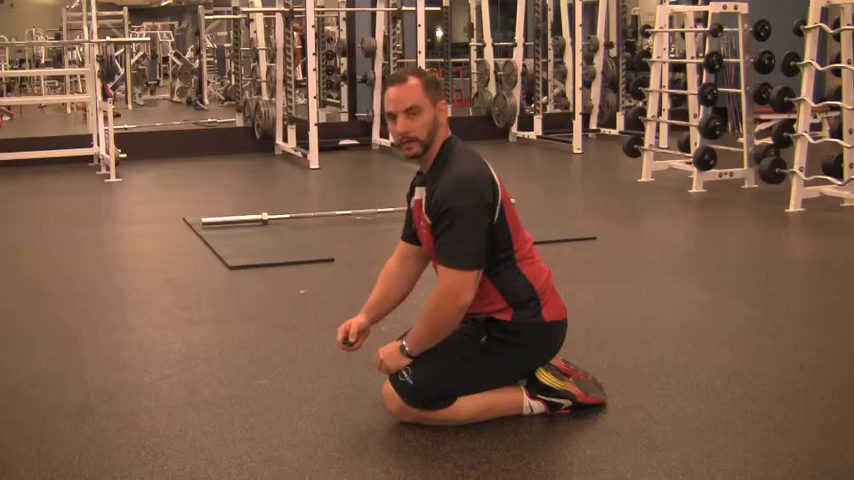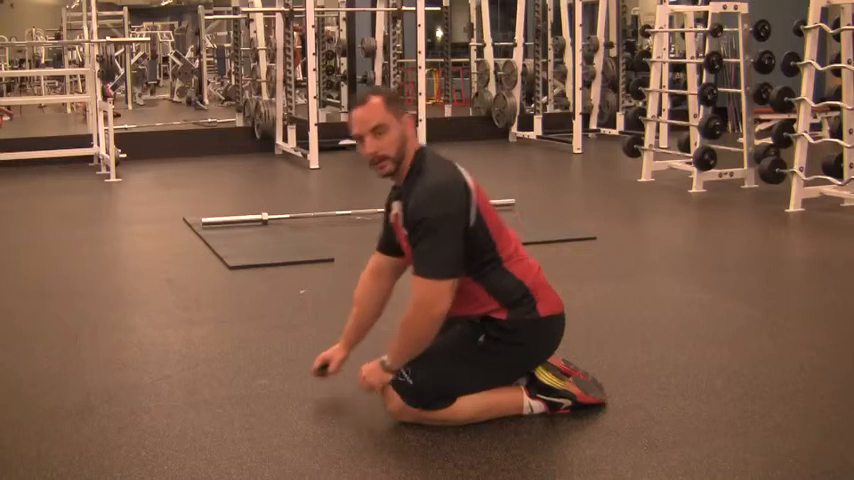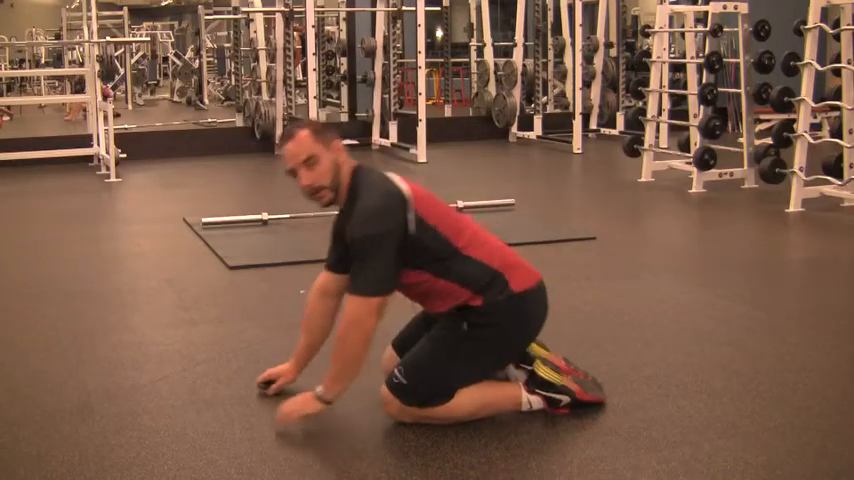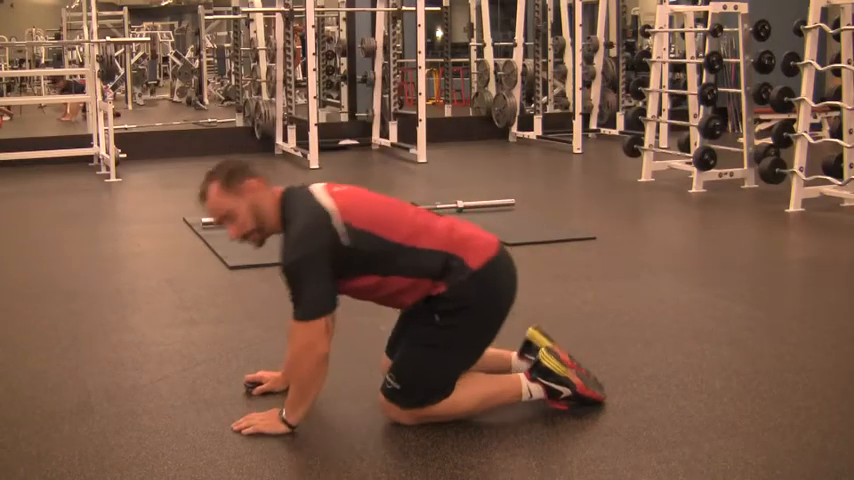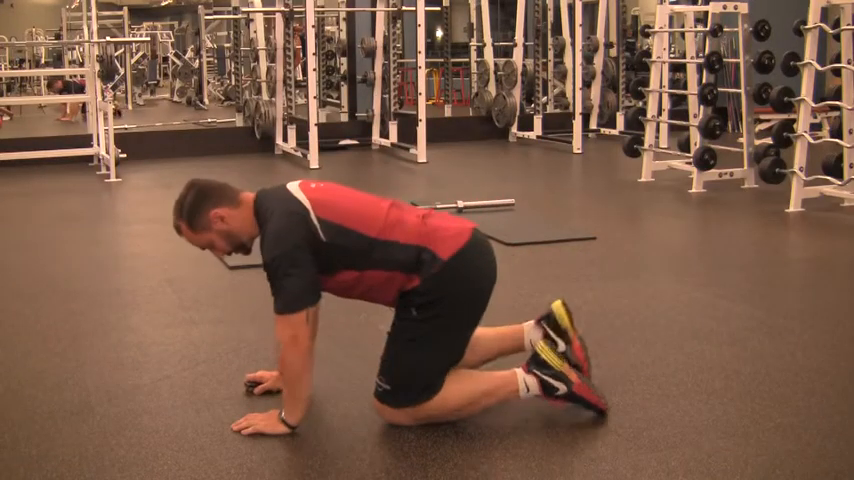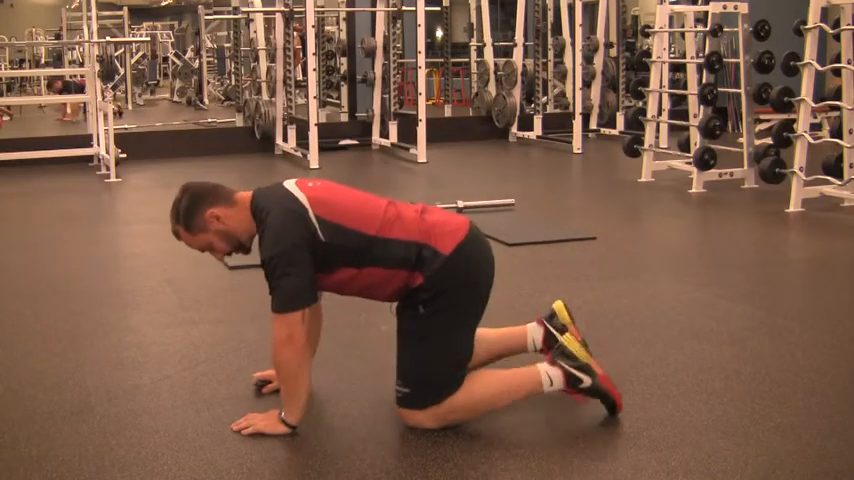
dt=0.4s
person 1, frame 1
left shoulder: (460, 183)
right shoulder: (427, 178)
left elbow: (456, 295)
right elbow: (407, 260)
left wrist: (406, 349)
right wrist: (365, 317)
left hip: (520, 324)
right hip: (497, 312)
left knee: (401, 399)
right knee: (409, 364)
left ankle: (537, 394)
right ankle: (523, 367)
person 1, frame 2
left shoulder: (434, 193)
right shoulder: (404, 192)
left elbow: (431, 306)
right elbow: (379, 273)
left wrist: (388, 365)
right wrist: (345, 345)
left hip: (519, 322)
right hip: (493, 311)
left knee: (403, 399)
right knee: (410, 359)
left ankle: (537, 394)
right ankle: (522, 365)
person 1, frame 3
left shoulder: (374, 211)
right shoulder: (355, 208)
left elbow: (361, 324)
right elbow: (325, 293)
left wrist: (324, 395)
right wrist: (295, 366)
left hip: (506, 303)
right hip: (488, 295)
left knee: (401, 401)
right knee: (394, 363)
left ankle: (537, 389)
right ankle: (519, 362)
person 1, frame 4
left shoulder: (304, 237)
right shoulder: (306, 205)
left elbow: (314, 344)
right elbow: (312, 316)
left wrist: (288, 416)
right wrist: (289, 374)
left hip: (473, 281)
right hip: (476, 263)
left knee: (403, 405)
right knee: (394, 366)
left ankle: (536, 382)
right ankle: (523, 360)
person 1, frame 5
left shoulder: (281, 232)
right shoulder: (284, 202)
left elbow: (295, 337)
right elbow: (306, 306)
left wrist: (288, 417)
right wrist: (289, 375)
left hip: (449, 270)
right hip: (460, 251)
left knee: (398, 404)
right knee: (435, 356)
left ankle: (535, 379)
right ankle: (542, 334)
person 1, frame 6
left shoulder: (280, 233)
right shoulder: (280, 203)
left elbow: (291, 334)
right elbow: (309, 304)
left wrist: (288, 416)
right wrist: (293, 373)
left hip: (449, 267)
right hip: (452, 249)
left knee: (421, 409)
right knee: (434, 356)
left ankle: (558, 373)
right ankle: (543, 333)
